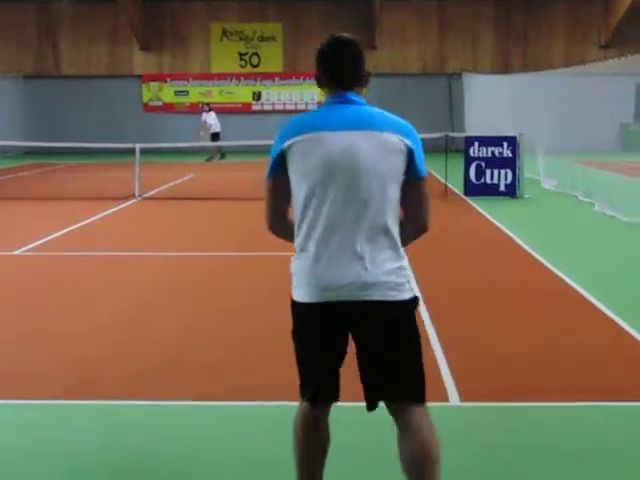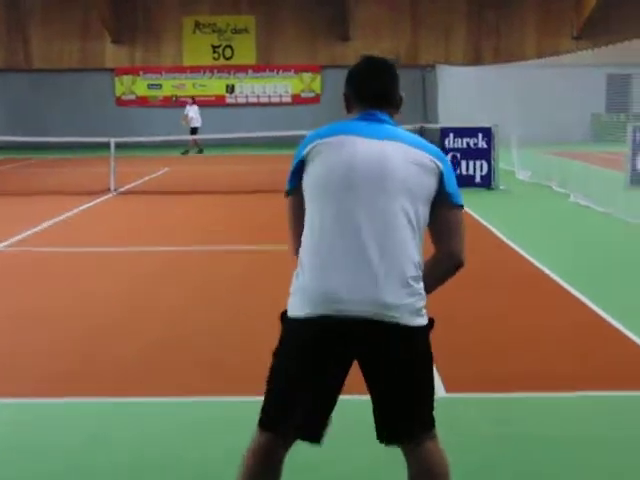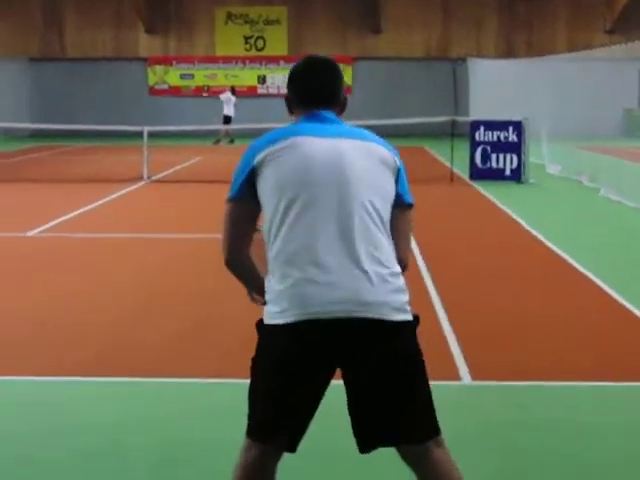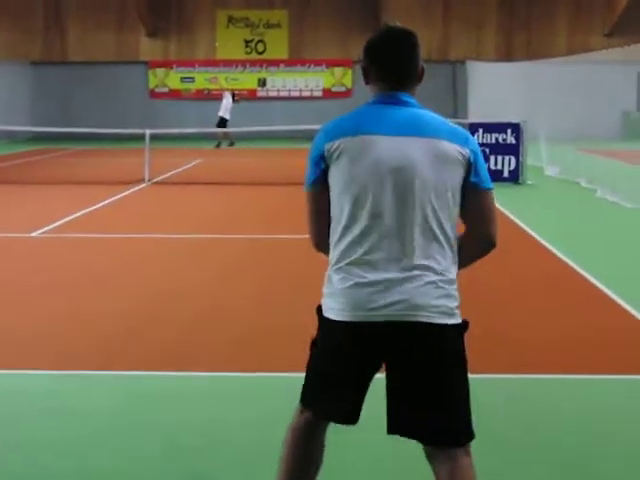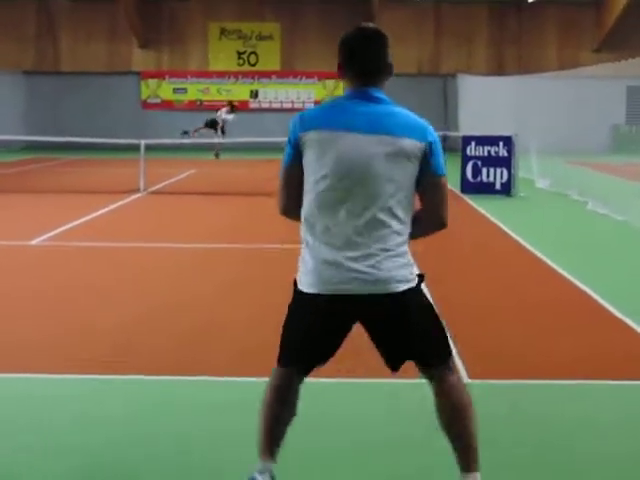
dt=0.5s
person 1, frame 1
left shoulder: (292, 134)
right shoulder: (401, 133)
left elbow: (275, 221)
right elbow: (419, 221)
left hip: (315, 291)
right hip: (387, 290)
left knee: (315, 402)
right knee: (410, 407)
person 1, frame 2
left shoulder: (315, 145)
right shoulder: (431, 156)
right elbow: (453, 256)
left hip: (313, 309)
right hip: (397, 315)
left knee: (272, 438)
right knee: (418, 439)
person 1, frame 3
left shoulder: (263, 150)
right shoulder: (383, 150)
left elbow: (233, 254)
right elbow: (401, 255)
left hip: (295, 315)
right hip: (384, 312)
person 1, frame 4
left shoulder: (332, 137)
right shoulder: (459, 141)
left elbow: (320, 235)
right elbow: (484, 238)
left hip: (348, 308)
right hip: (430, 313)
left knee: (312, 416)
person 1, frame 5
left shoulder: (307, 124)
right shoulder: (420, 131)
left elbow: (287, 206)
right elbow: (436, 218)
left hip: (321, 281)
right hip: (392, 282)
left knee: (286, 374)
right knee: (444, 374)
